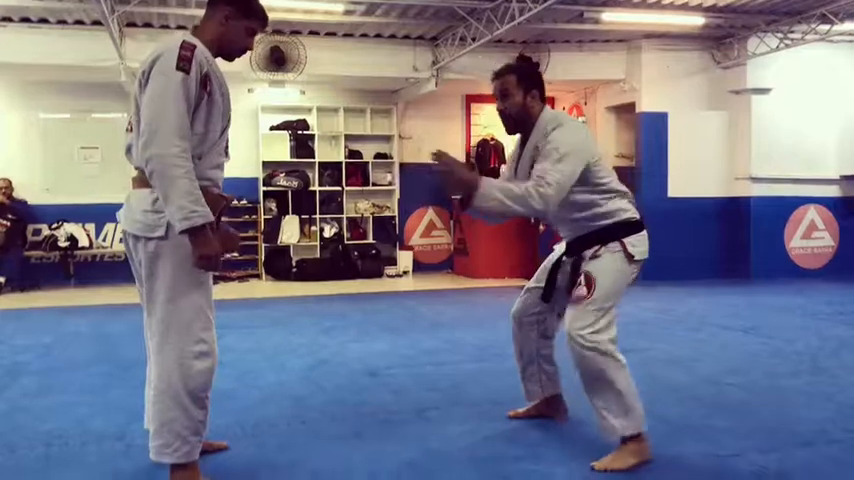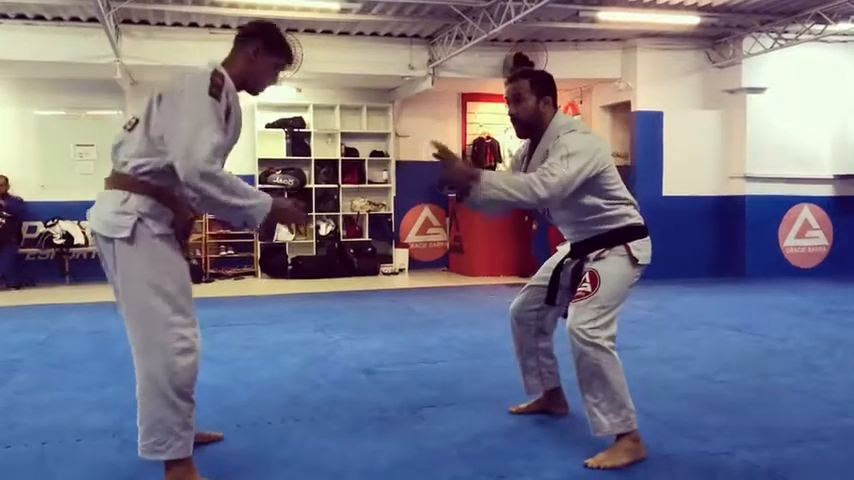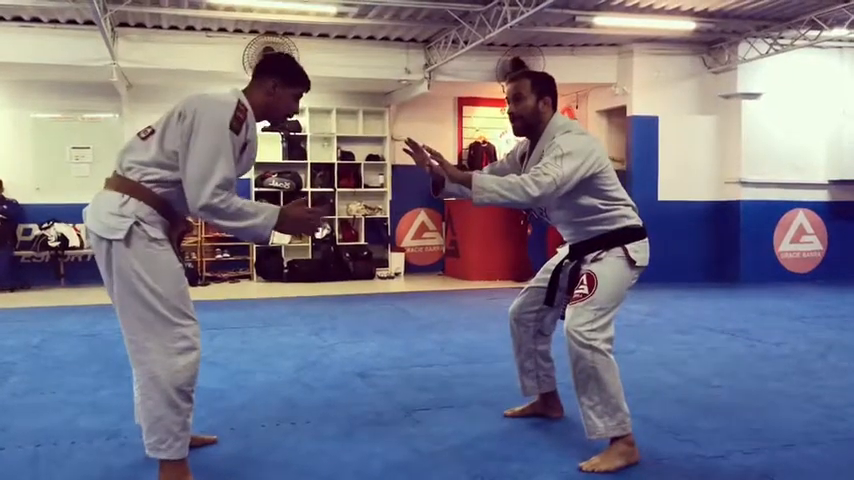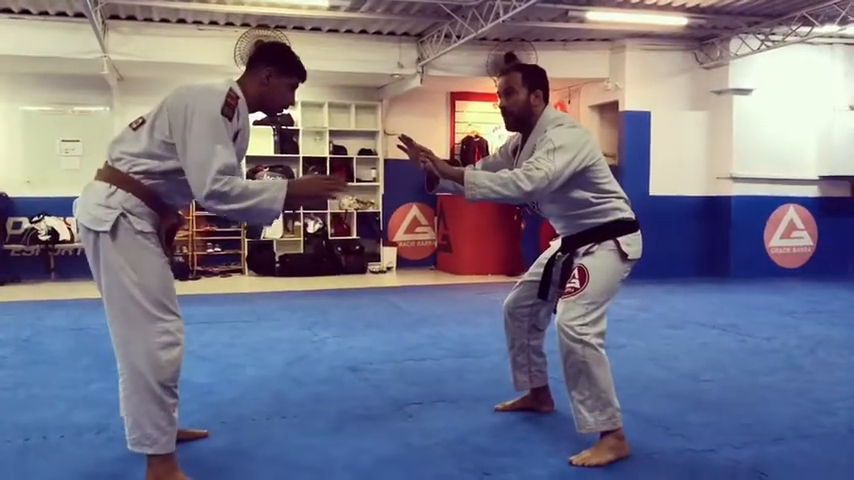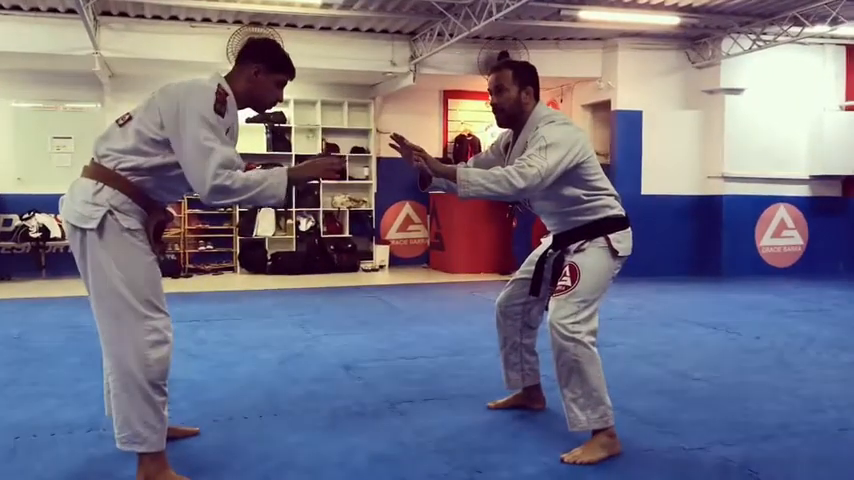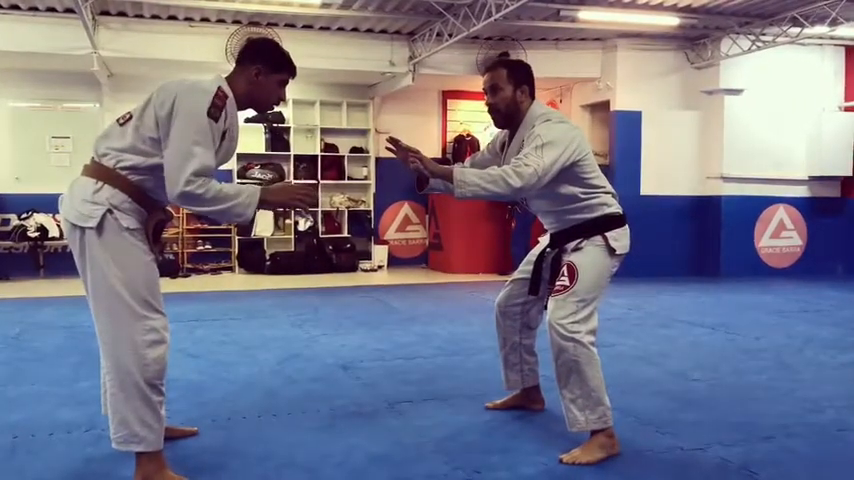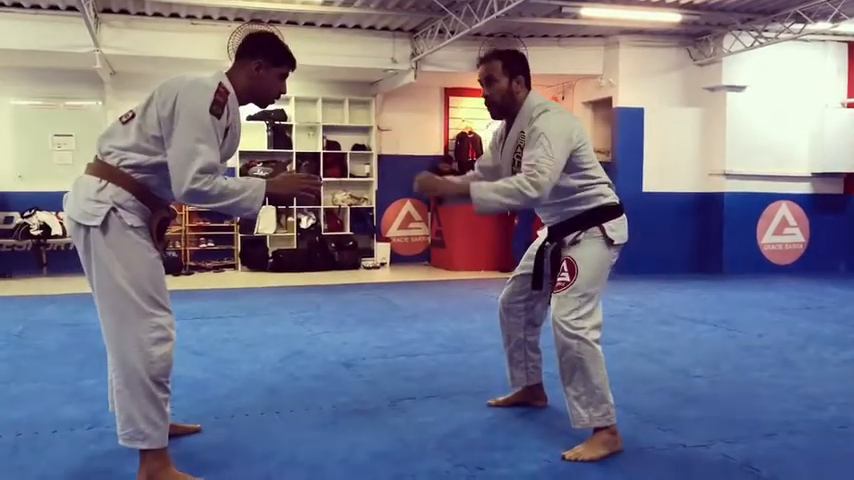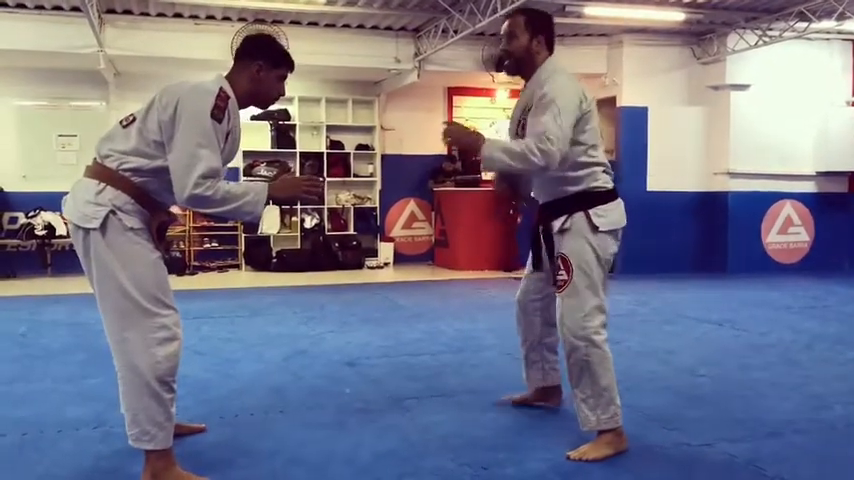
dt=0.5s
person 1, frame 1
left shoulder: (197, 66)
right shoulder: (182, 57)
right elbow: (164, 151)
left wrist: (208, 219)
right wrist: (198, 227)
left hip: (172, 215)
right hip: (167, 217)
left knee: (173, 336)
right knee: (188, 343)
left ankle: (177, 435)
person 1, frame 2
left shoulder: (215, 92)
right shoulder: (206, 84)
left elbow: (194, 176)
right elbow: (198, 170)
left wrist: (256, 210)
right wrist: (268, 208)
left hip: (142, 215)
right hip: (133, 216)
left knee: (164, 335)
right knee: (169, 341)
left ankle: (172, 429)
person 1, frame 3
left shoulder: (234, 120)
right shoulder: (223, 113)
left elbow: (210, 198)
right elbow: (210, 201)
left wrist: (275, 219)
right wrist: (278, 217)
left hip: (133, 218)
right hip: (128, 220)
left knee: (156, 337)
right knee: (172, 342)
left ankle: (167, 432)
person 1, frame 4
left shoulder: (228, 110)
right shoulder: (213, 102)
left elbow: (215, 188)
right elbow: (215, 189)
left wrist: (281, 199)
right wrist: (290, 191)
left hip: (129, 211)
right hip: (118, 211)
left knee: (147, 330)
right knee: (155, 336)
left ankle: (155, 425)
person 1, frame 5
left shoulder: (216, 105)
right shoulder: (203, 99)
left elbow: (205, 180)
right elbow: (216, 183)
right wrist: (294, 174)
left hip: (118, 208)
right hip: (104, 208)
left knee: (134, 329)
right knee: (143, 334)
left ankle: (145, 422)
person 1, frame 6
left shoulder: (219, 108)
right shoulder: (202, 99)
left elbow: (188, 183)
right elbow: (188, 187)
left wrist: (261, 197)
right wrist: (263, 196)
left hip: (118, 208)
right hip: (105, 208)
left knee: (128, 328)
right knee: (139, 333)
left ankle: (141, 423)
person 1, frame 7
left shoulder: (219, 102)
right shoulder: (204, 95)
left elbow: (191, 180)
right elbow: (194, 185)
left wrist: (259, 190)
right wrist: (269, 187)
left hip: (120, 206)
right hip: (108, 207)
left knee: (136, 326)
right knee: (146, 331)
left ankle: (148, 419)
person 1, frame 8
left shoulder: (217, 105)
right shoulder: (205, 100)
left elbow: (186, 182)
right elbow: (197, 189)
left wrist: (223, 202)
right wrist: (271, 191)
left hip: (119, 209)
right hip: (108, 210)
left knee: (145, 326)
right knee: (152, 333)
left ankle: (155, 421)
person 2, frame 1
left shoulder: (565, 136)
right shoulder: (526, 144)
left elbow: (539, 199)
right elbow: (509, 200)
left wrist: (473, 184)
right wrist: (470, 190)
left hip: (613, 243)
right hip: (578, 246)
left knee: (586, 333)
right knee: (528, 315)
left ankle: (634, 440)
right ankle: (549, 399)
person 2, frame 2
left shoulder: (576, 141)
right shoulder: (532, 148)
left elbow: (540, 190)
right elbow: (498, 200)
left wrist: (472, 177)
right wrist: (462, 179)
left hip: (617, 246)
right hip: (579, 246)
left knee: (586, 329)
right knee: (526, 312)
left ankle: (628, 438)
right ankle: (551, 395)
person 2, frame 3
left shoulder: (573, 143)
right shoulder: (529, 149)
left elbow: (533, 189)
right elbow: (489, 179)
left wrist: (461, 178)
right wrist: (441, 175)
left hip: (615, 248)
right hip: (579, 248)
left knee: (583, 331)
right knee: (526, 314)
left ankle: (622, 443)
right ankle: (546, 399)
person 2, frame 4
left shoulder: (565, 136)
right shoulder: (522, 141)
left elbow: (526, 183)
right elbow: (483, 173)
left wrist: (451, 173)
right wrist: (435, 171)
left hip: (608, 241)
right hip: (571, 241)
left knee: (575, 325)
right knee: (520, 309)
left ankle: (612, 436)
right ankle: (538, 392)
person 2, frame 5
left shoulder: (557, 133)
right shoulder: (513, 138)
left elbow: (520, 180)
right elbow: (474, 170)
left wrist: (444, 170)
right wrist: (428, 169)
left hip: (598, 238)
right hip: (562, 238)
left knee: (567, 324)
right knee: (512, 306)
left ankle: (603, 434)
right ankle: (529, 390)
person 2, frame 6
left shoulder: (552, 131)
right shoulder: (510, 136)
left elbow: (517, 180)
right elbow: (471, 171)
left wrist: (441, 171)
right wrist: (425, 170)
left hip: (596, 236)
right hip: (560, 237)
left knee: (567, 323)
right knee: (512, 306)
left ankle: (602, 434)
right ankle: (528, 390)
person 2, frame 7
left shoulder: (548, 122)
right shoulder: (509, 128)
left elbow: (532, 187)
right elbow: (485, 176)
left wrist: (459, 191)
right wrist: (445, 185)
left hip: (592, 228)
right hip: (559, 229)
left knee: (572, 322)
right knee: (516, 304)
left ankle: (605, 431)
right ankle: (530, 387)
person 2, frame 8
left shoulder: (557, 87)
right shoulder: (535, 90)
left elbow: (544, 153)
left wrist: (480, 145)
right wrist: (508, 173)
left hip: (586, 216)
right hip: (559, 216)
left knee: (579, 323)
right knee: (532, 303)
left ankle: (609, 430)
right ankle: (546, 386)
